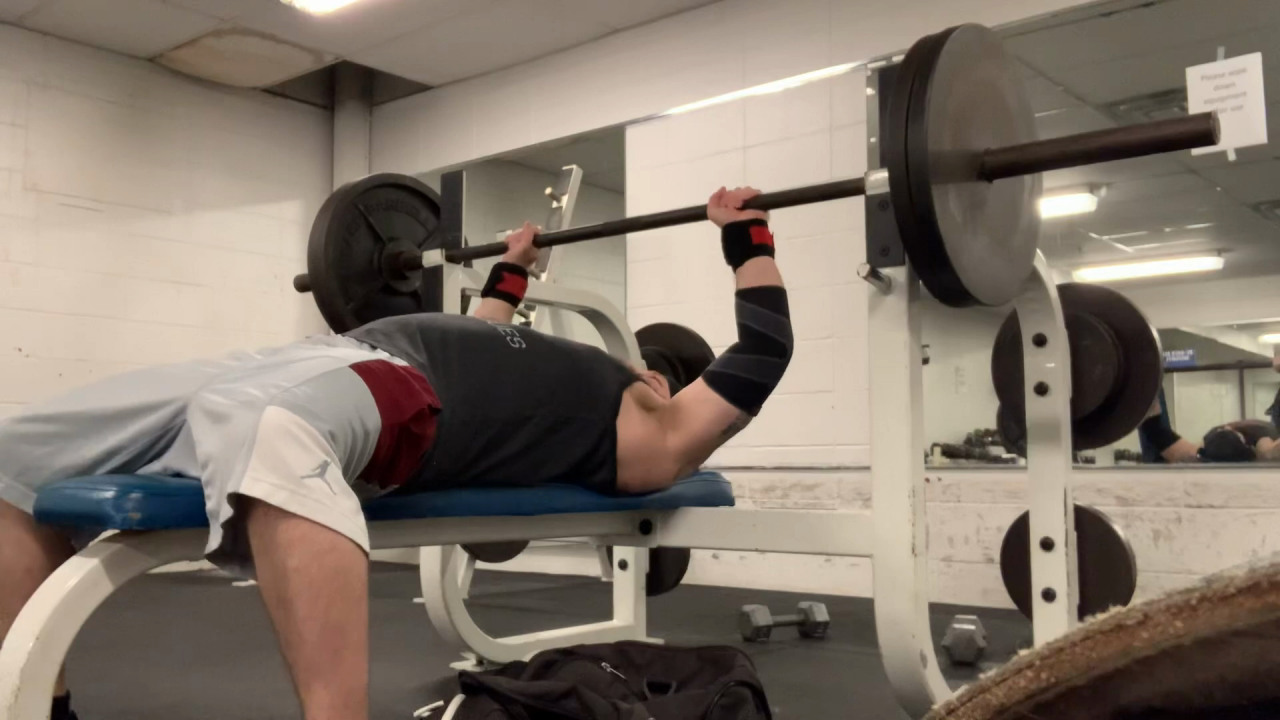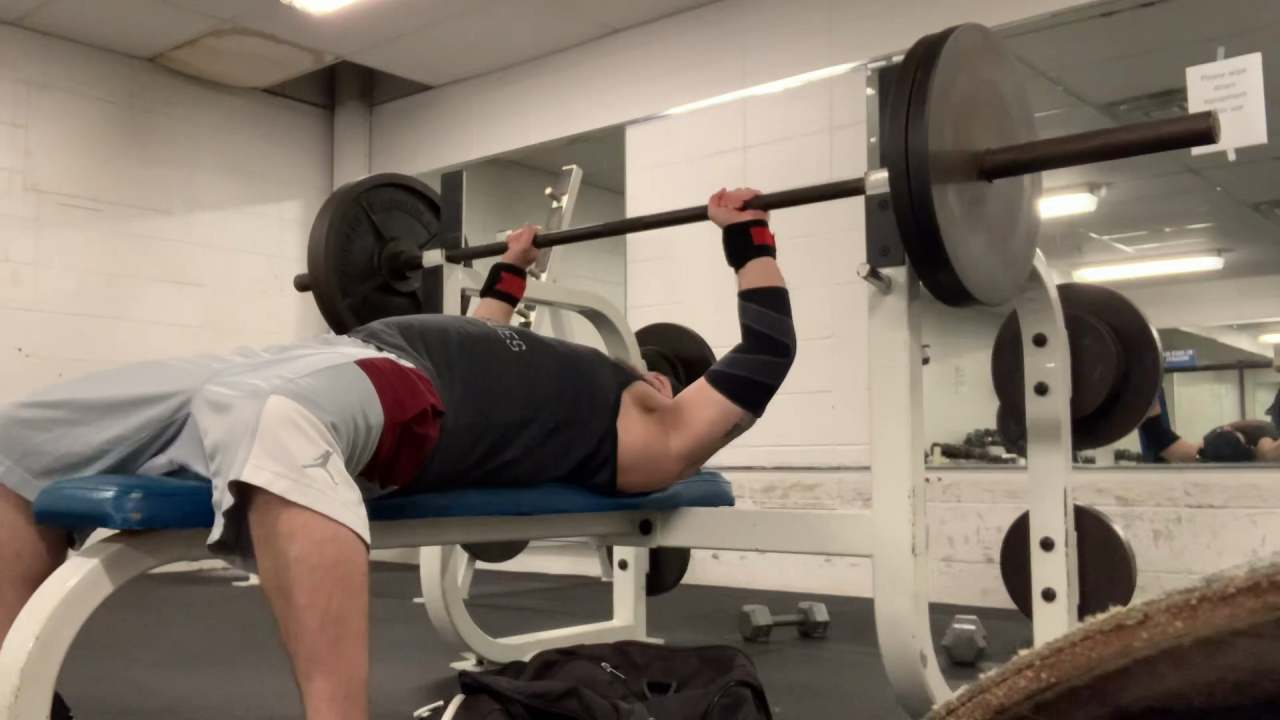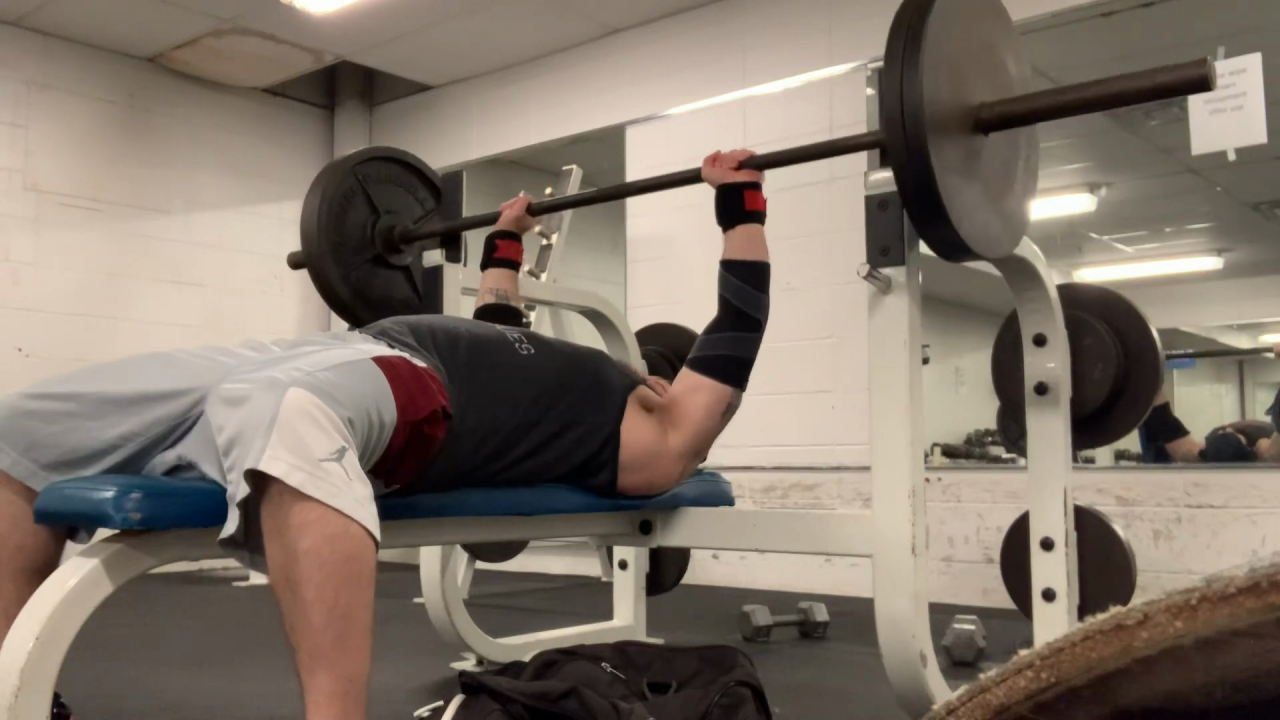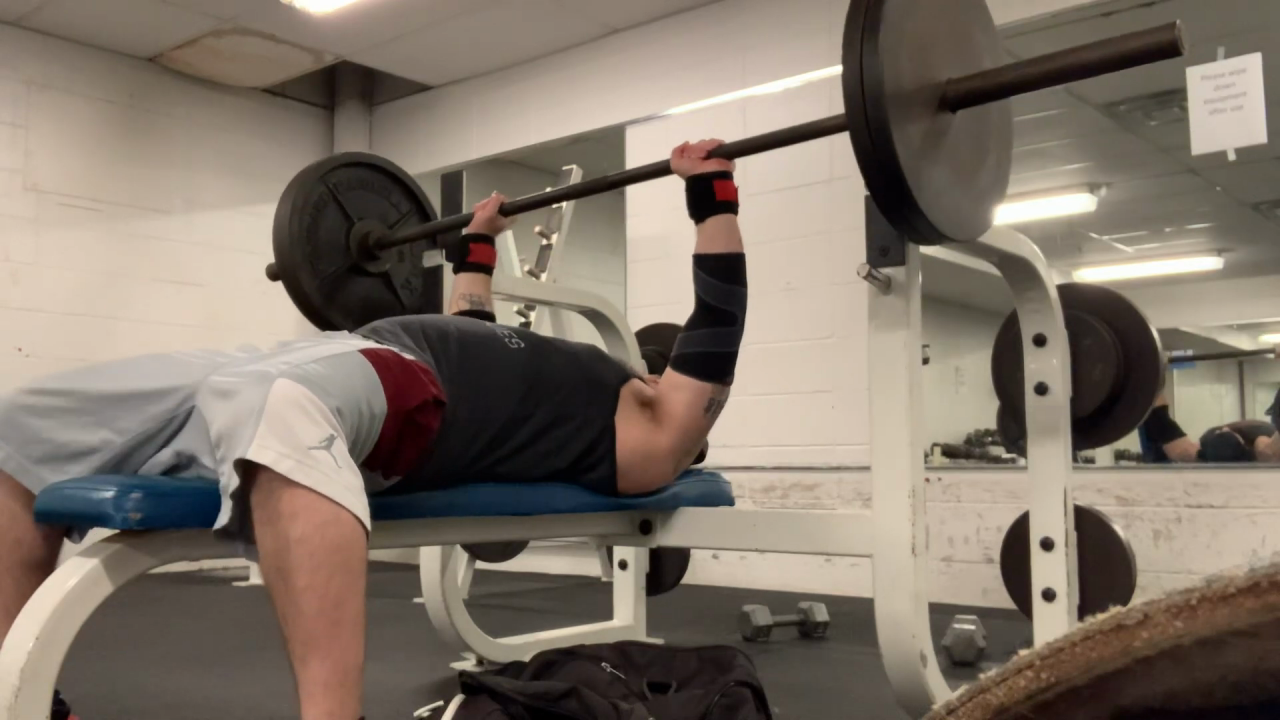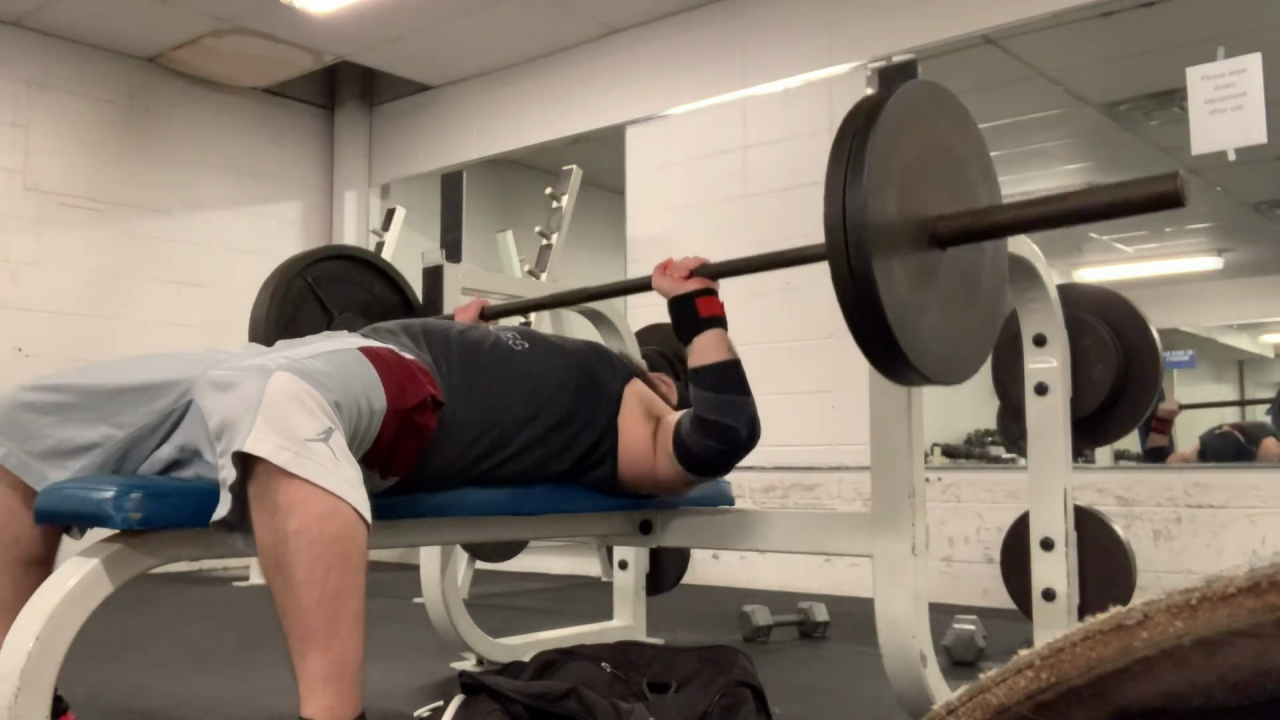
dt=1s
person 1, frame 1
left shoulder: (652, 441)
right shoulder: (575, 390)
left elbow: (761, 352)
right elbow: (481, 356)
left wrist: (746, 237)
right wrist: (511, 271)
left knee: (264, 437)
person 1, frame 2
left shoulder: (652, 442)
right shoulder: (581, 390)
left elbow: (764, 358)
right elbow: (480, 358)
left wrist: (748, 238)
right wrist: (508, 272)
left knee: (267, 429)
person 1, frame 3
left shoulder: (656, 443)
right shoulder: (568, 386)
left elbow: (737, 333)
right elbow: (494, 332)
left wrist: (740, 206)
right wrist: (505, 240)
left knee: (282, 422)
person 1, frame 4
left shoulder: (647, 443)
right shoulder: (559, 385)
left elbow: (716, 330)
right elbow: (472, 336)
left wrist: (711, 196)
right wrist: (476, 244)
left knee: (273, 416)
person 1, frame 5
left shoulder: (648, 435)
right shoulder: (578, 381)
left elbow: (725, 434)
left wrist: (697, 306)
right wrist: (458, 330)
left knee: (274, 409)
